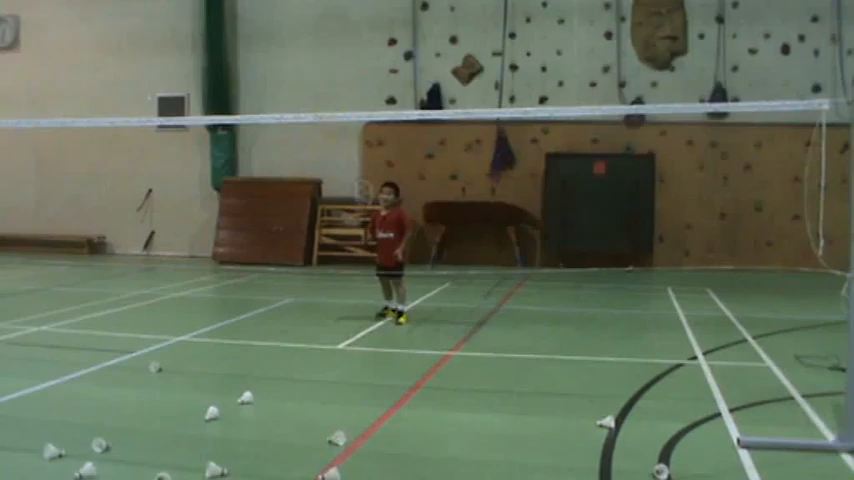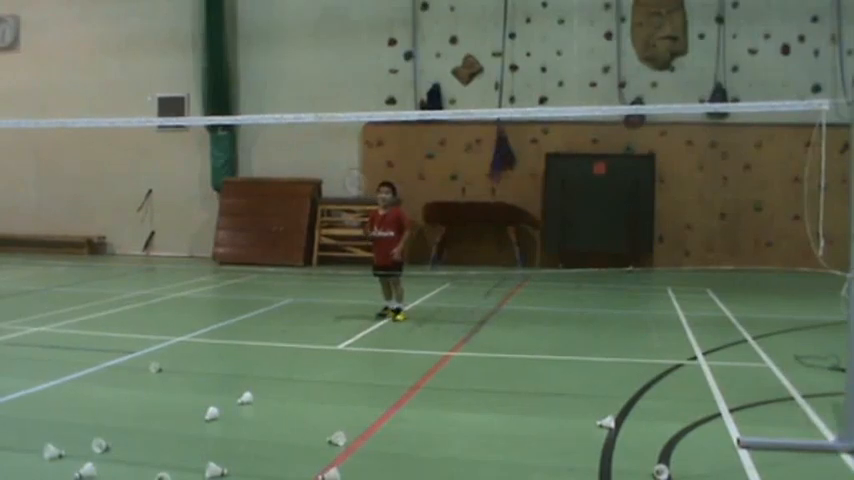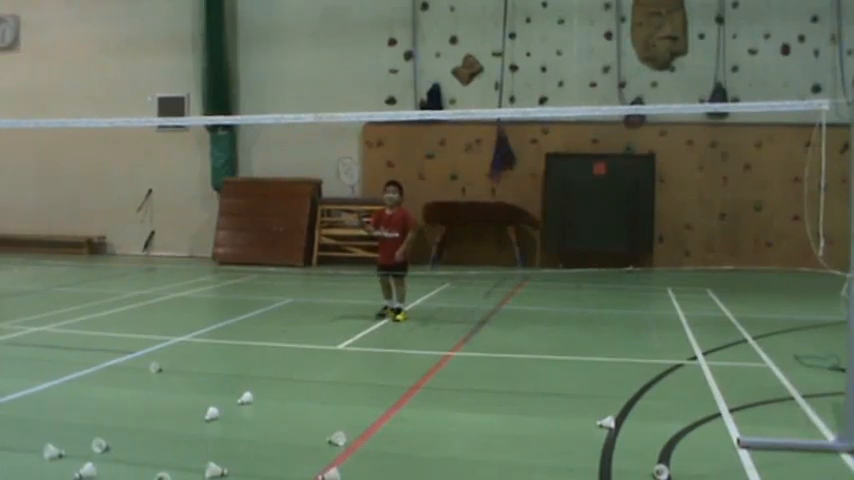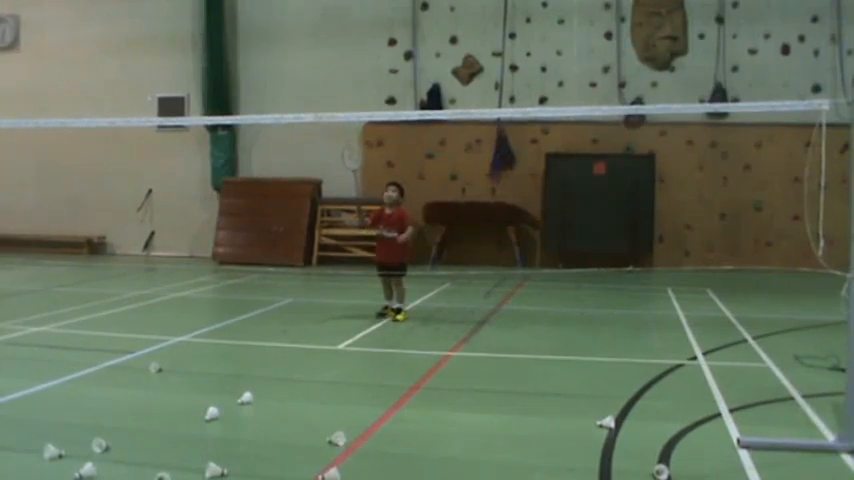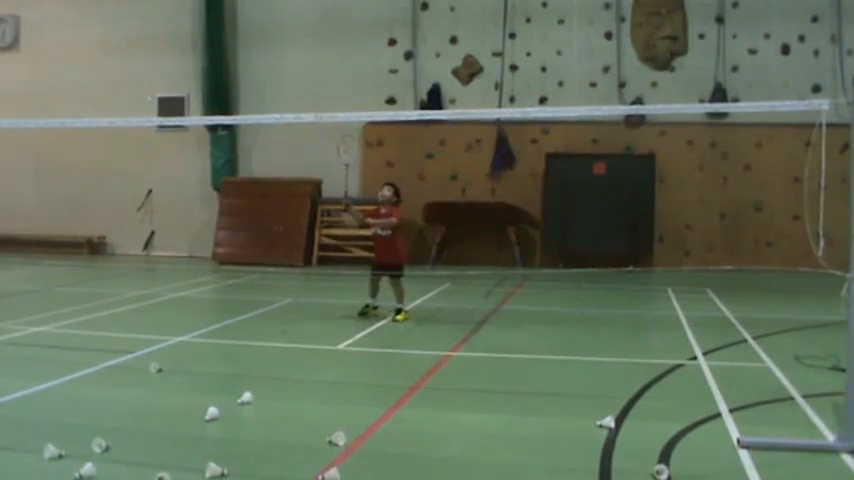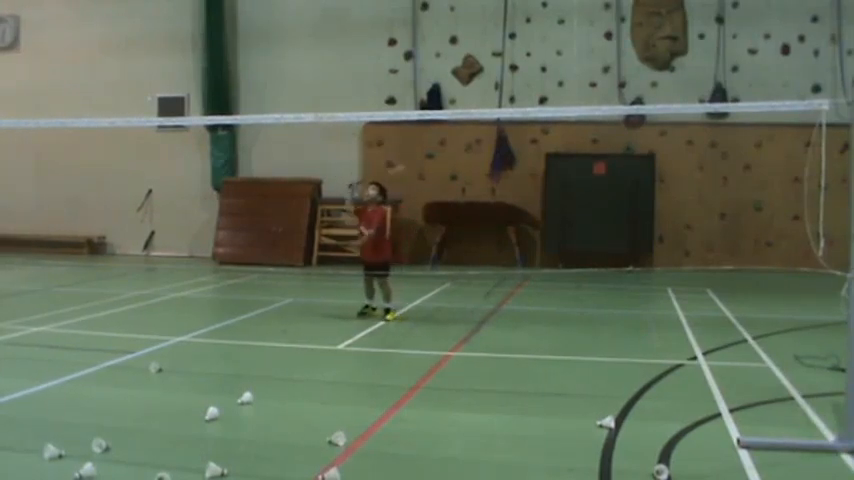
dt=0.4s
person 1, frame 1
left shoulder: (400, 214)
right shoulder: (376, 215)
left elbow: (408, 232)
right elbow: (373, 234)
left wrist: (401, 249)
right wrist: (368, 238)
left hip: (395, 256)
right hip: (381, 256)
left knee: (397, 282)
right knee: (383, 281)
left ankle: (401, 310)
right ankle: (390, 307)
person 1, frame 2
left shoulder: (398, 213)
right shoulder: (374, 215)
left elbow: (406, 231)
right elbow: (370, 233)
left wrist: (399, 248)
right wrist: (368, 233)
left hip: (393, 255)
right hip: (379, 255)
left knee: (395, 281)
right knee: (383, 281)
left ankle: (399, 308)
right ankle: (389, 306)
person 1, frame 3
left shoulder: (405, 214)
right shoulder: (380, 214)
left elbow: (411, 233)
right elbow: (372, 229)
left wrist: (402, 250)
right wrist: (366, 227)
left hip: (398, 256)
right hip: (384, 255)
left knee: (399, 281)
right knee: (383, 281)
left ankle: (400, 309)
right ankle: (389, 306)
person 1, frame 4
left shoulder: (402, 213)
right shoulder: (380, 213)
left elbow: (410, 229)
right elbow: (368, 223)
left wrist: (404, 236)
left hip: (398, 256)
right hip: (382, 255)
left knee: (397, 281)
right knee: (385, 281)
left ankle: (400, 308)
right ankle: (389, 306)
person 1, frame 5
left shoulder: (396, 211)
right shoulder: (376, 212)
left elbow: (393, 222)
right elbow: (361, 218)
left wrist: (375, 222)
right wrist: (350, 209)
left hip: (394, 255)
right hip: (380, 255)
left knee: (395, 281)
right knee: (373, 279)
left ankle: (401, 309)
right ankle: (372, 304)
person 1, frame 6
left shoulder: (380, 212)
right shoulder: (364, 210)
left elbow: (373, 230)
left wrist: (361, 241)
left hip: (380, 255)
right hip: (367, 254)
left knee: (382, 281)
right knee: (367, 279)
left ankle: (388, 308)
right ankle: (369, 305)
